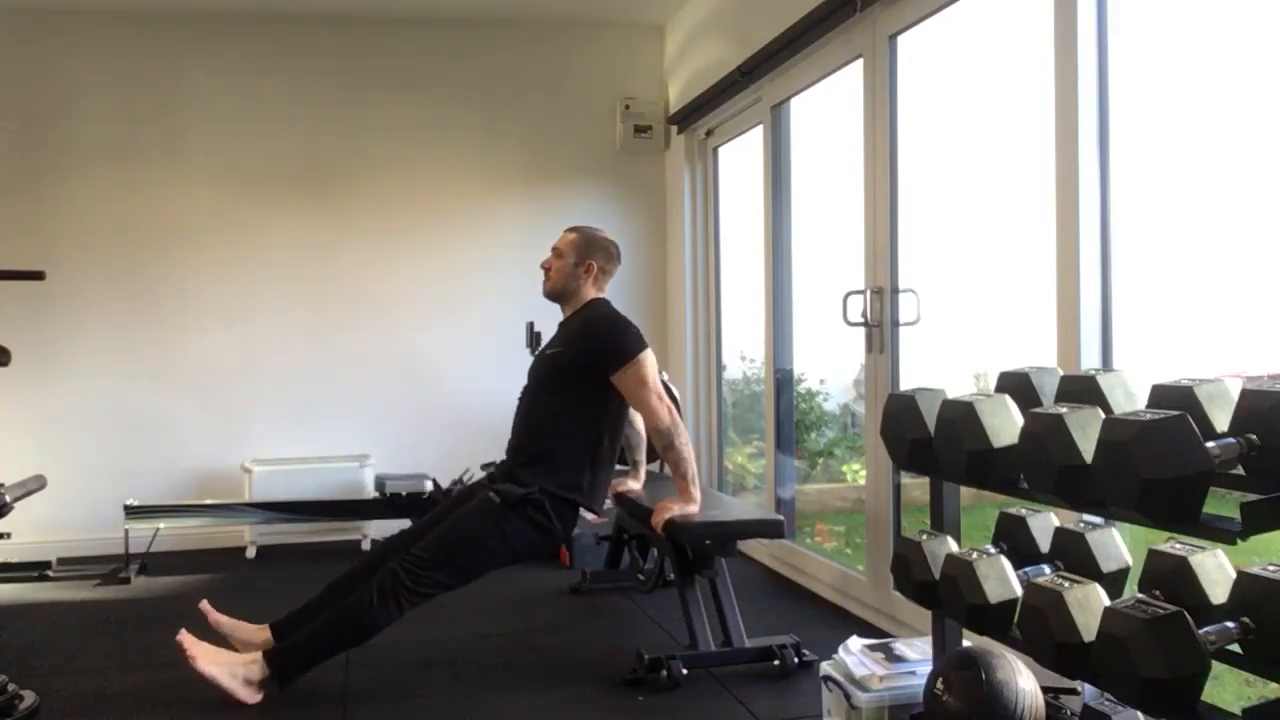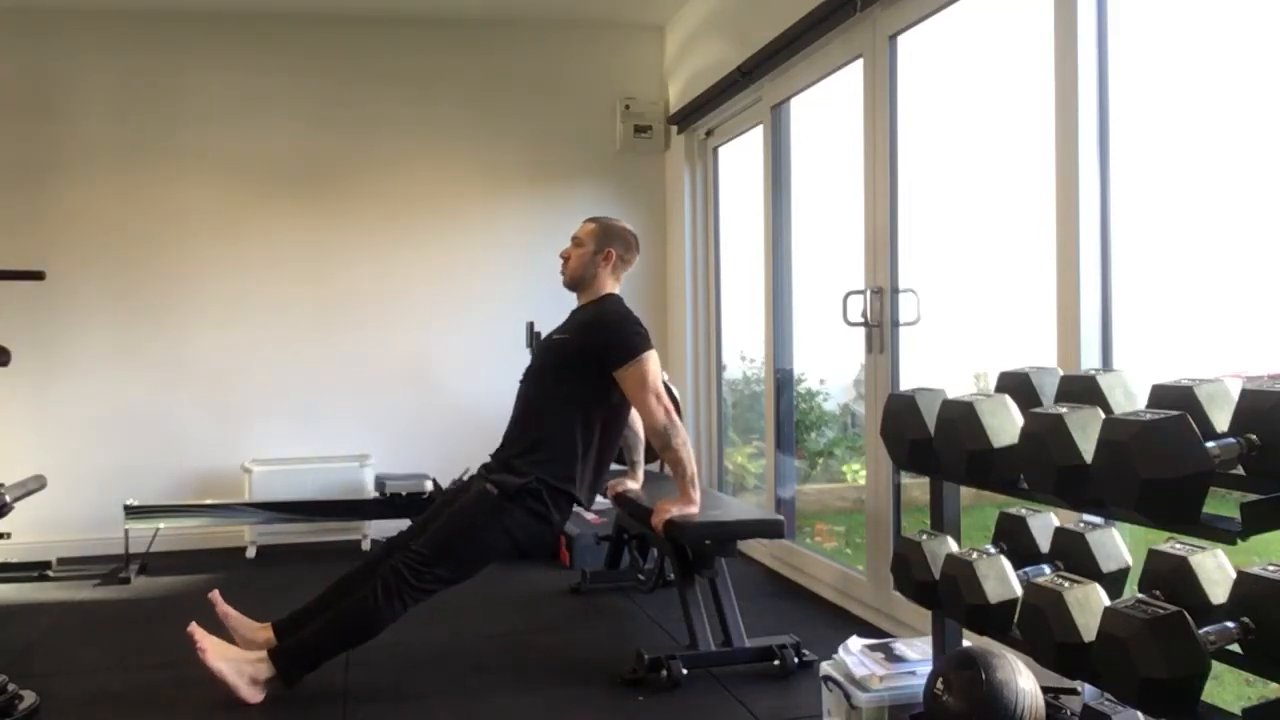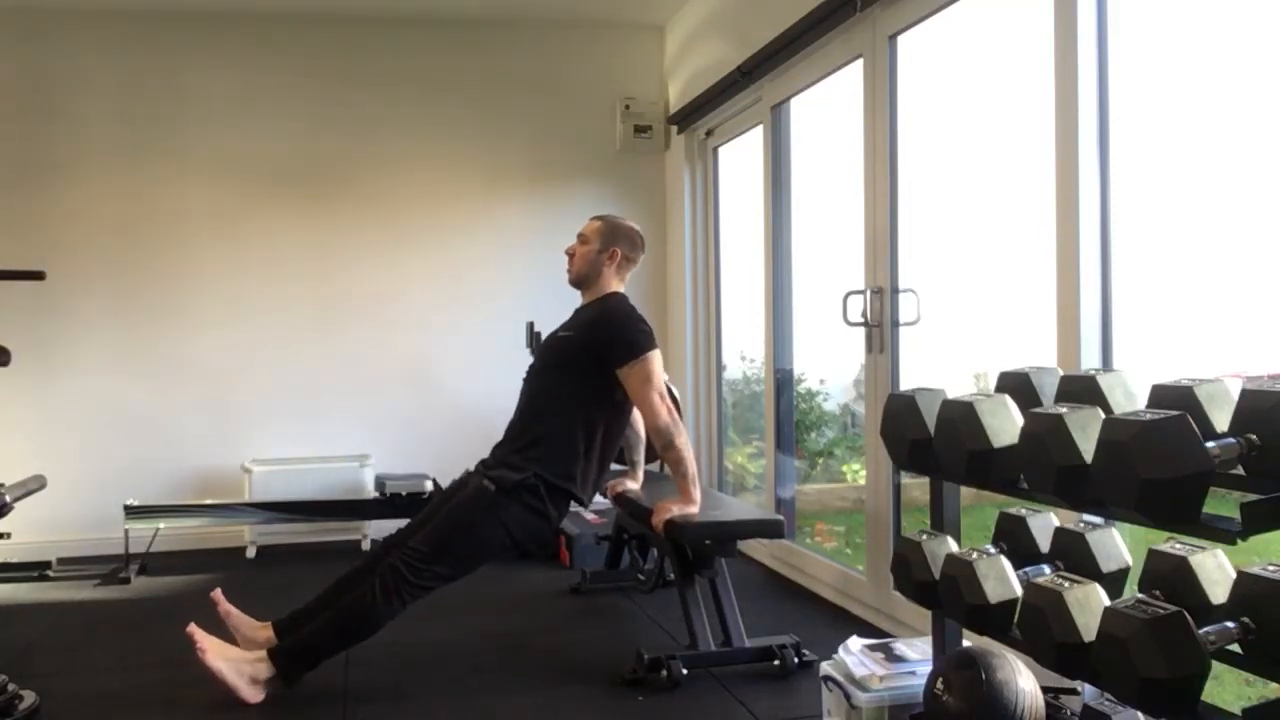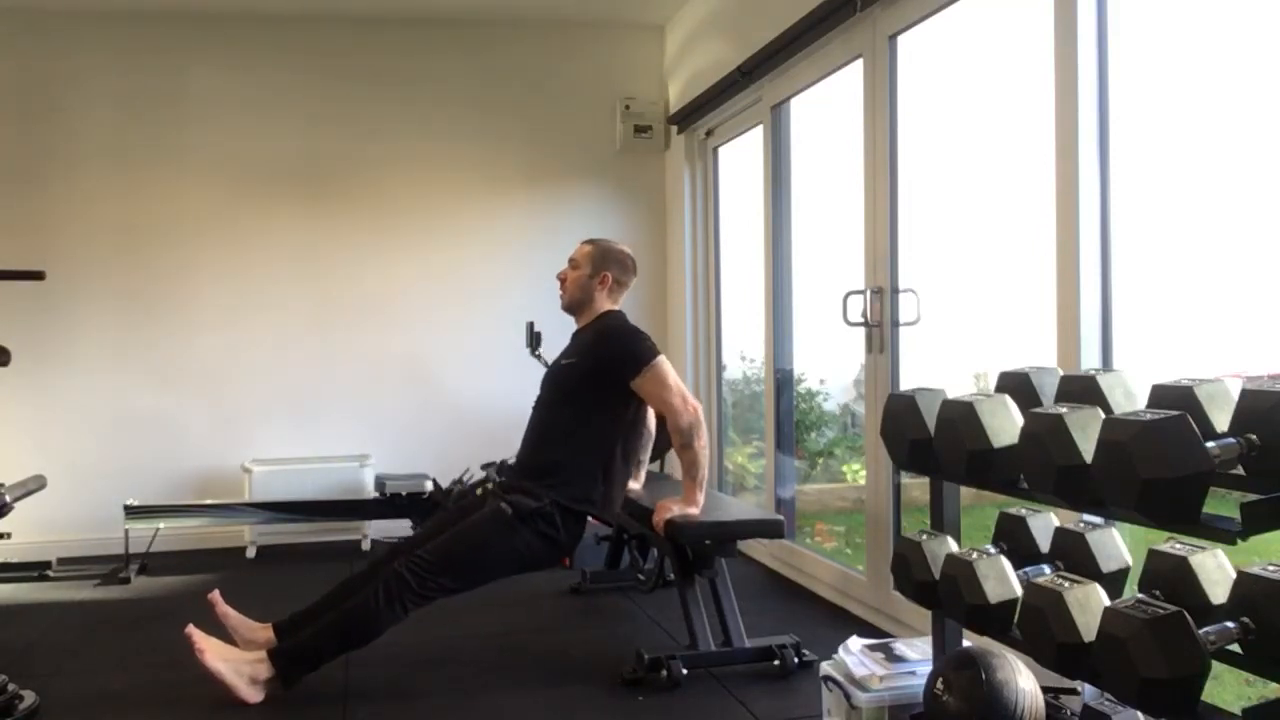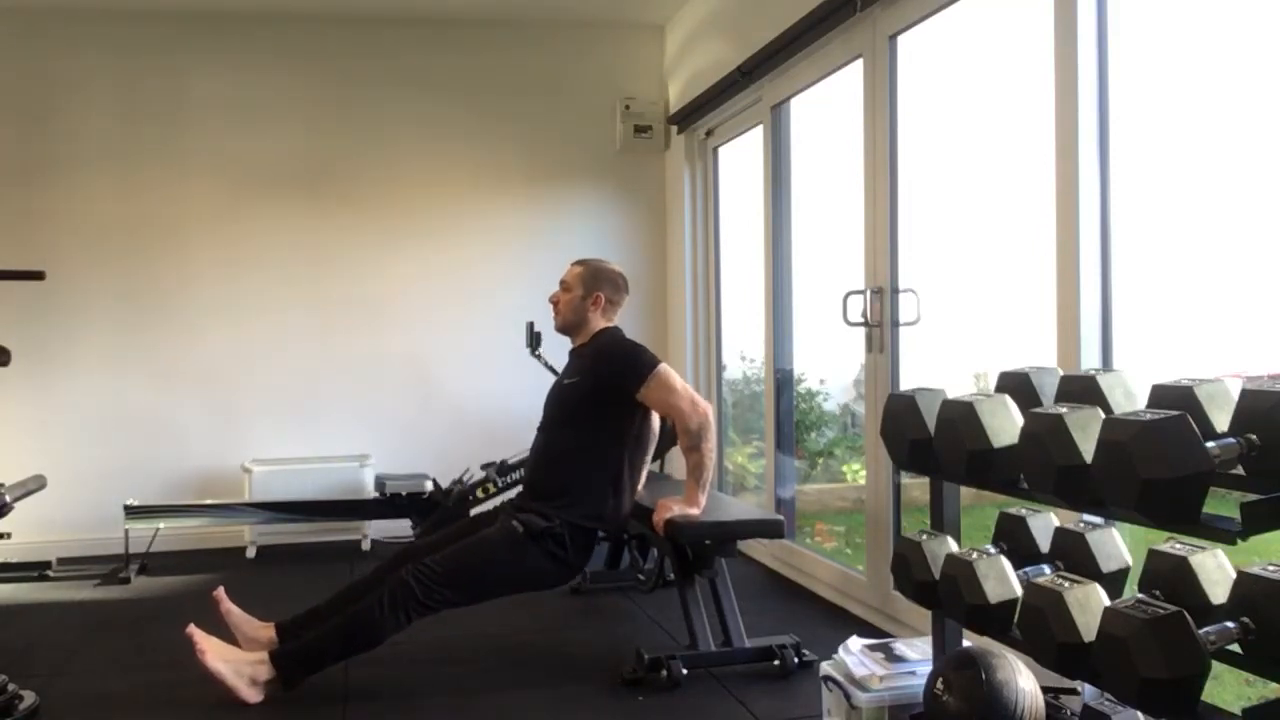
dt=0.5s
person 1, frame 1
left shoulder: (605, 328)
right shoulder: (579, 328)
left elbow: (658, 409)
right elbow: (626, 406)
left wrist: (687, 496)
right wrist: (634, 474)
left hip: (536, 504)
right hip: (513, 486)
left knee: (405, 575)
right knee: (396, 550)
left ankle: (263, 669)
right ankle: (271, 637)
person 1, frame 2
left shoulder: (612, 322)
right shoulder: (590, 320)
left elbow: (656, 408)
right elbow: (625, 405)
left wrist: (688, 497)
right wrist: (634, 474)
left hip: (529, 494)
right hip: (506, 477)
left knee: (407, 573)
right knee: (398, 552)
left ankle: (269, 668)
right ankle: (274, 635)
person 1, frame 3
left shoulder: (617, 321)
right shoulder: (594, 319)
left elbow: (657, 409)
right elbow: (625, 405)
left wrist: (687, 497)
right wrist: (634, 474)
left hip: (528, 490)
right hip: (506, 474)
left knee: (407, 570)
right knee: (399, 548)
left ankle: (269, 669)
right ankle: (277, 636)
person 1, frame 4
left shoulder: (617, 339)
right shoulder: (593, 339)
left elbow: (684, 410)
right elbow: (638, 407)
left wrist: (691, 498)
right wrist: (632, 477)
left hip: (544, 514)
right hip: (520, 495)
left knee: (411, 577)
right knee: (404, 554)
left ankle: (268, 670)
right ankle: (275, 636)
person 1, frame 5
left shoulder: (615, 356)
right shoulder: (591, 356)
left elbow: (695, 412)
right elbow: (643, 413)
left wrist: (692, 499)
right wrist: (629, 484)
left hip: (553, 536)
right hip: (529, 515)
left knee: (417, 585)
right knee: (411, 560)
left ankle: (270, 670)
right ankle: (277, 637)
